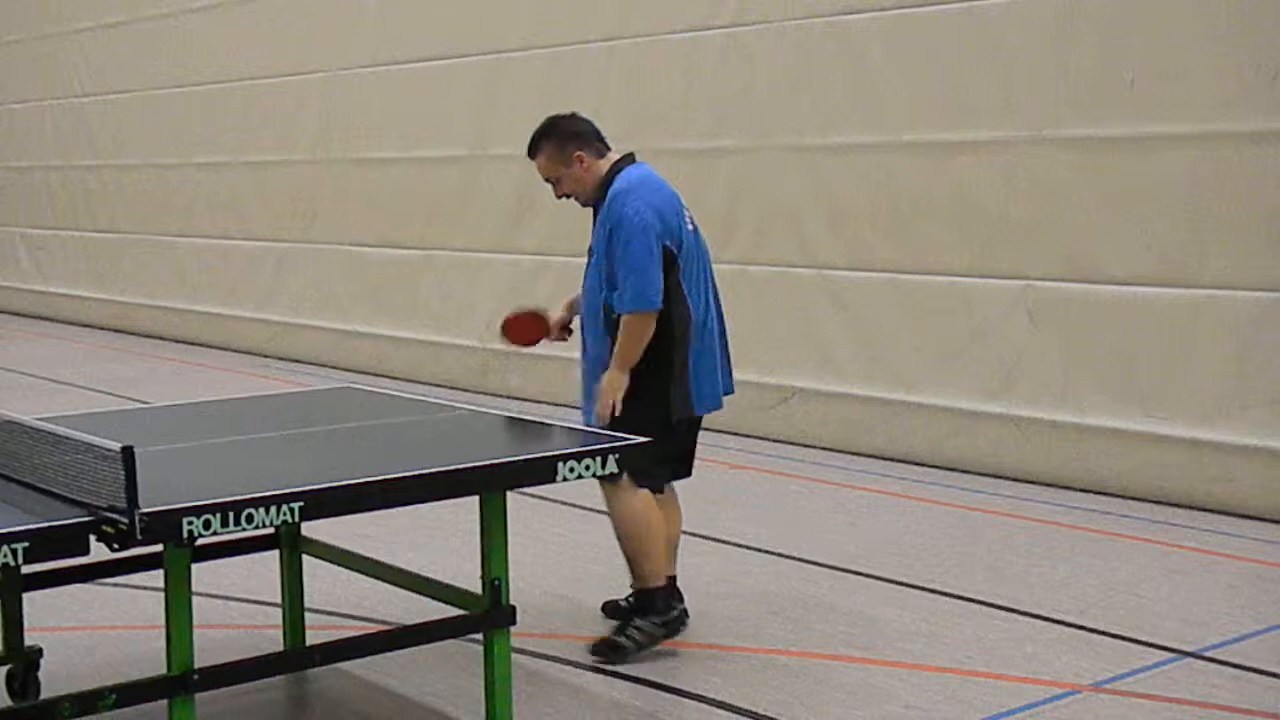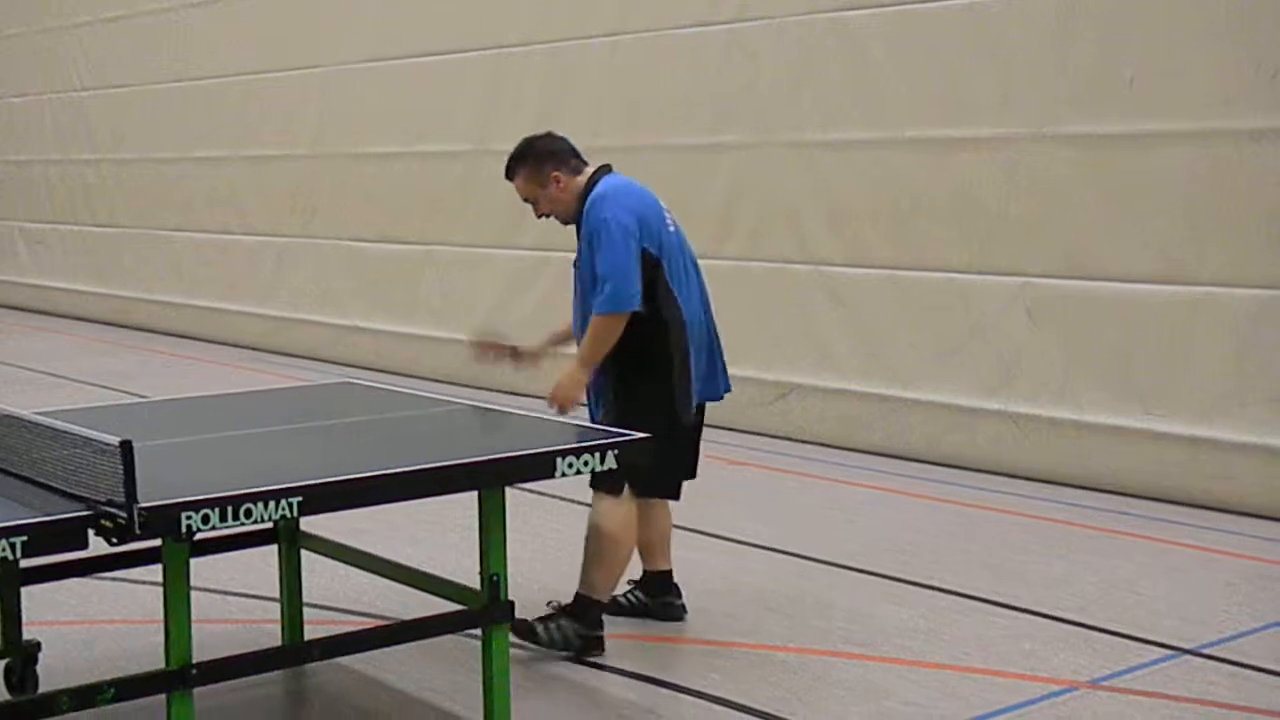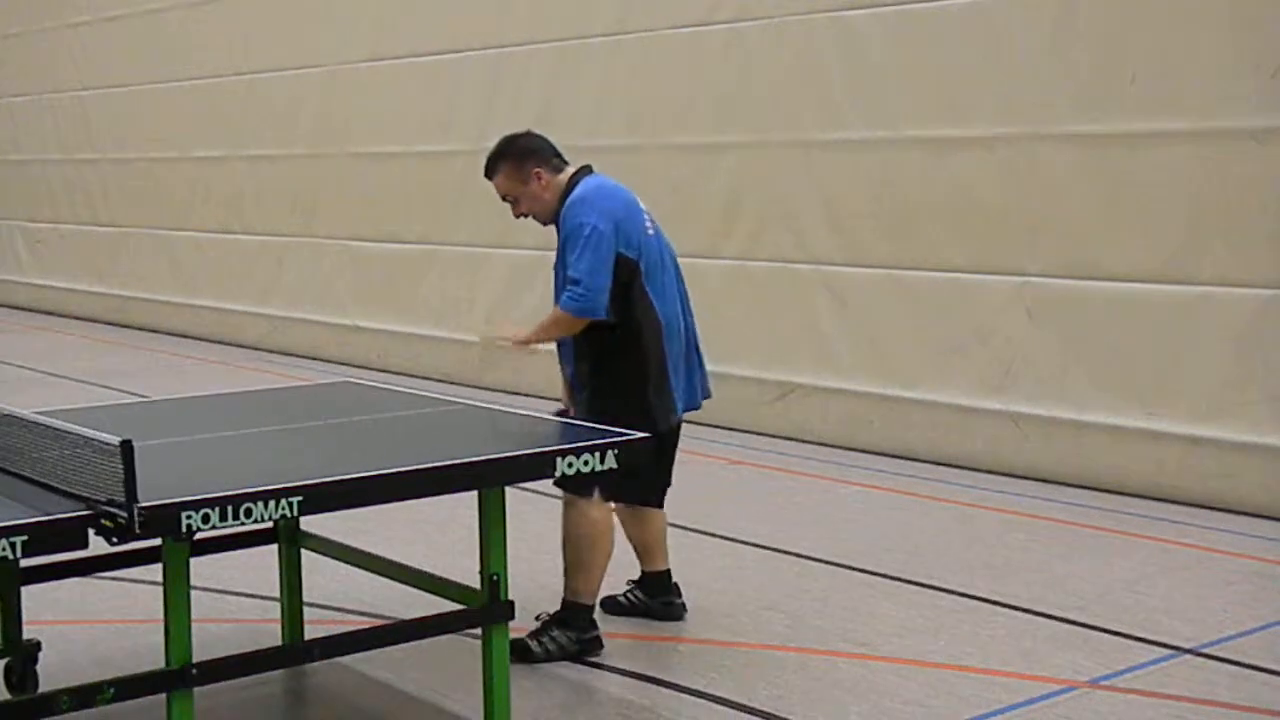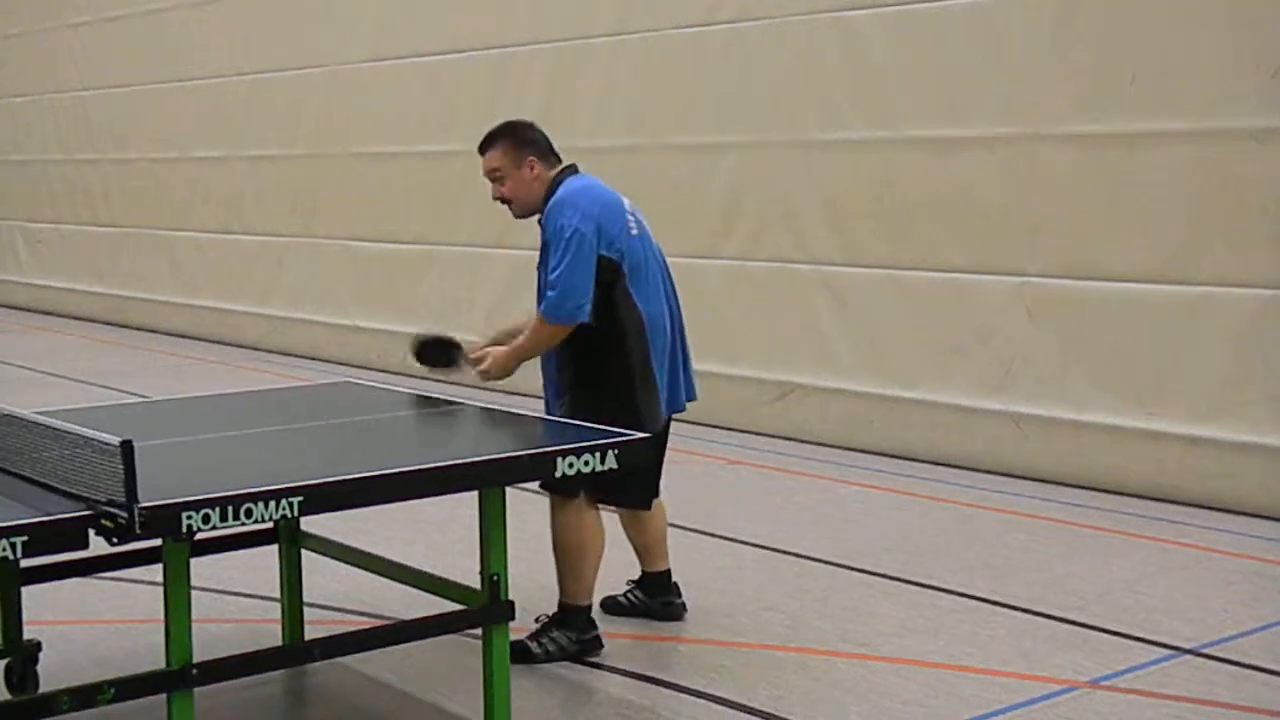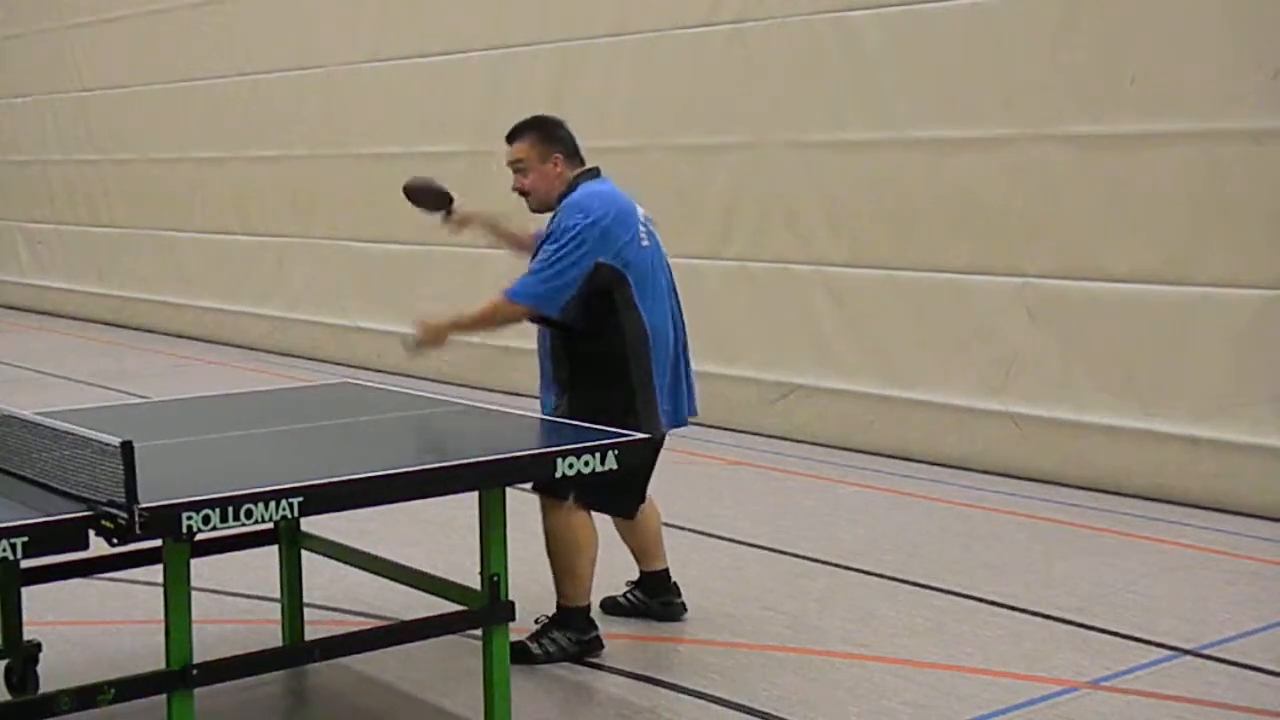
dt=0.3s
person 1, frame 1
left shoulder: (631, 199)
right shoulder: (627, 190)
left elbow: (643, 302)
left wrist: (617, 371)
right wrist: (574, 307)
left hip: (654, 371)
right hip: (672, 370)
left knee: (625, 479)
right knee: (650, 480)
left ankle: (654, 605)
right ankle: (662, 592)
person 1, frame 2
left shoulder: (609, 208)
right shoulder: (614, 199)
left elbow: (616, 306)
right elbow: (606, 301)
left wrist: (580, 373)
right wrist: (545, 345)
left hip: (651, 375)
right hip: (664, 372)
left knee: (616, 486)
right knee: (643, 482)
left ankle: (583, 616)
right ankle: (657, 588)
person 1, frame 3
left shoulder: (586, 207)
right shoulder: (598, 197)
left elbow: (583, 306)
left wrist: (528, 336)
right wrist: (574, 379)
left hip: (629, 378)
right hip: (649, 372)
left knee: (586, 490)
right knee: (632, 483)
left ankle: (576, 622)
right ankle: (658, 587)
person 1, frame 4
left shoulder: (572, 208)
right shoulder: (584, 199)
left elbow: (563, 312)
right elbow: (562, 301)
left wrist: (511, 357)
right wrist: (508, 340)
left hip: (616, 379)
right hip: (639, 372)
left knee: (573, 490)
right knee: (630, 485)
left ankle: (574, 624)
right ankle: (658, 588)
person 1, frame 5
left shoulder: (587, 210)
right shoulder: (598, 202)
left elbow: (530, 298)
right elbow: (549, 261)
left wrist: (450, 326)
right wrist: (489, 224)
left hip: (611, 387)
right hip: (635, 380)
left knee: (562, 493)
right knee: (619, 489)
left ankle: (573, 624)
right ankle: (658, 588)
